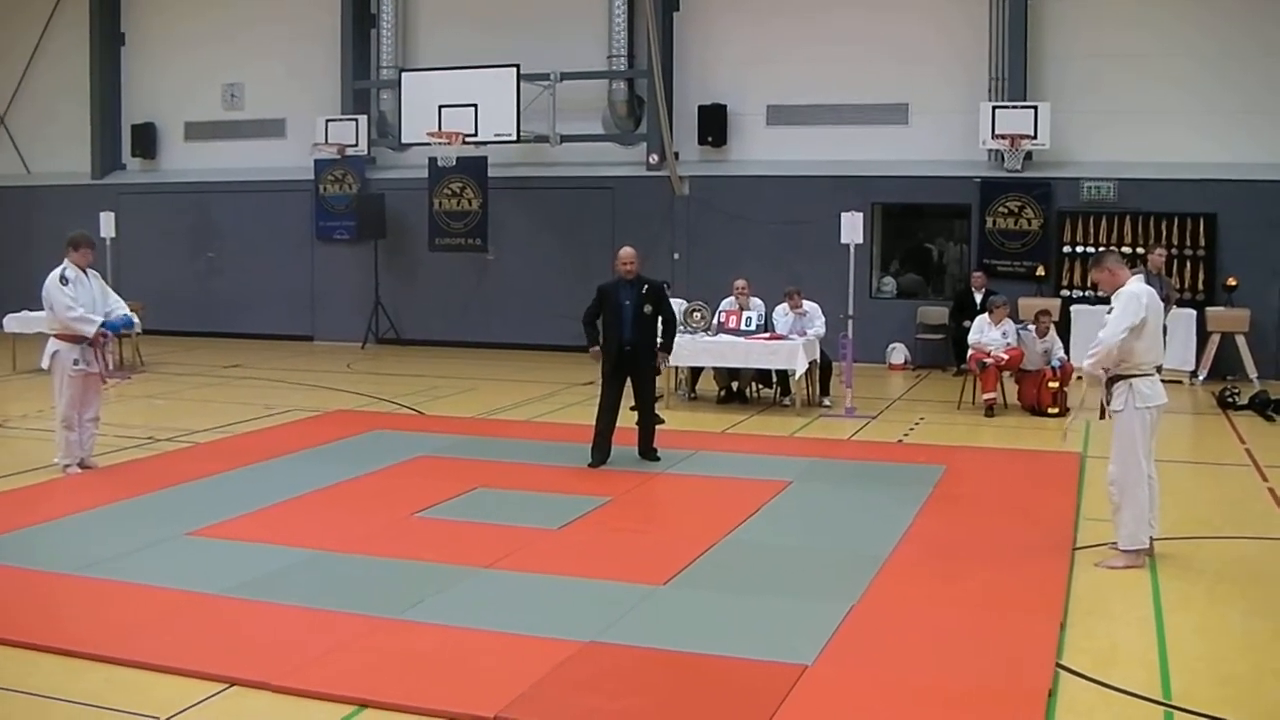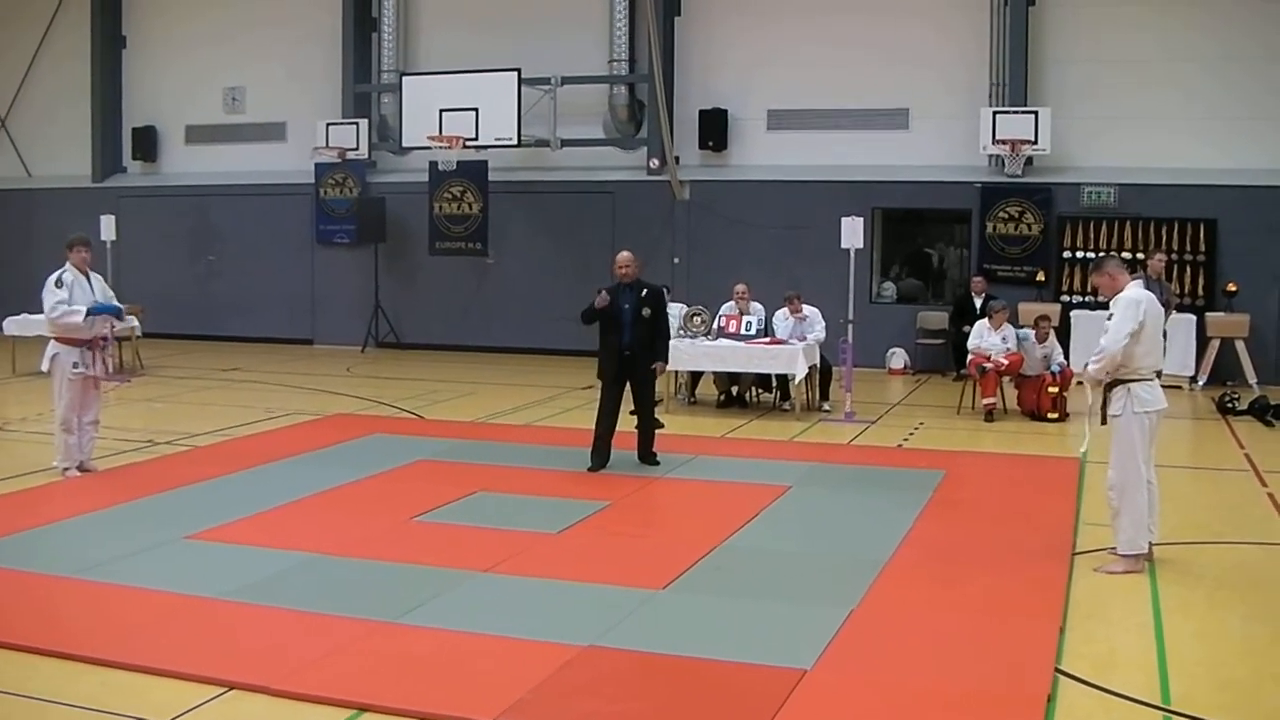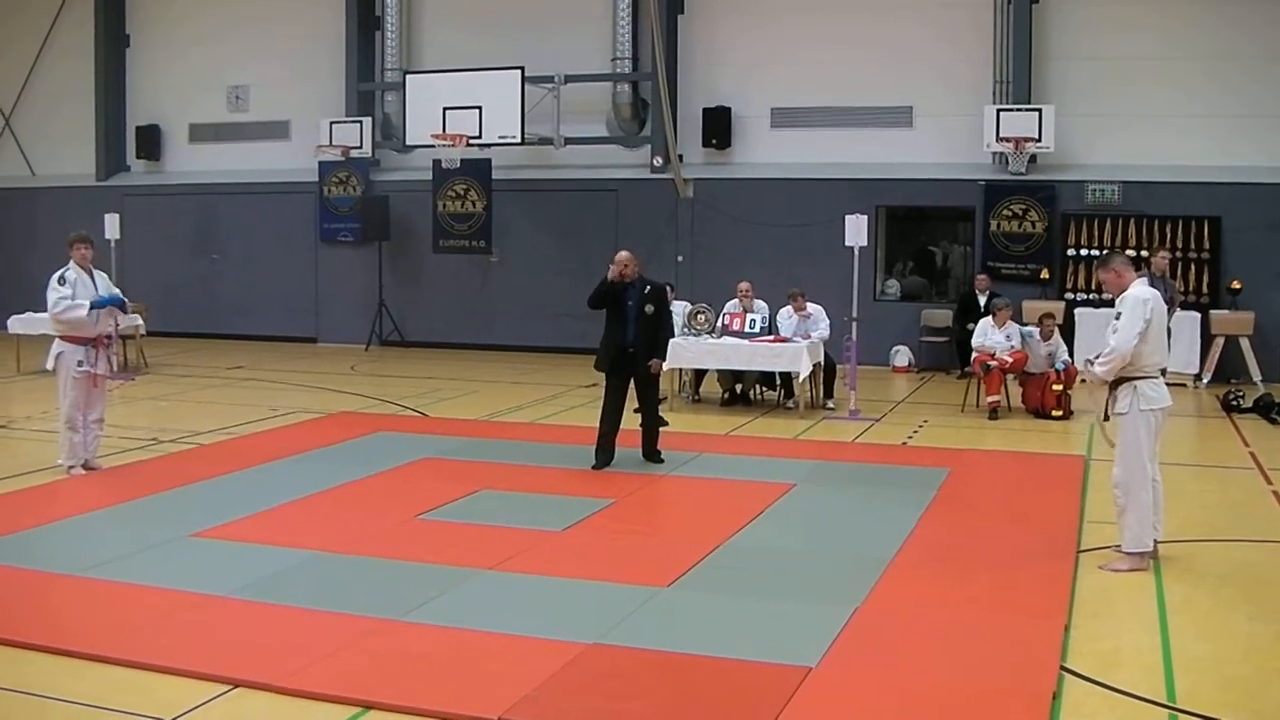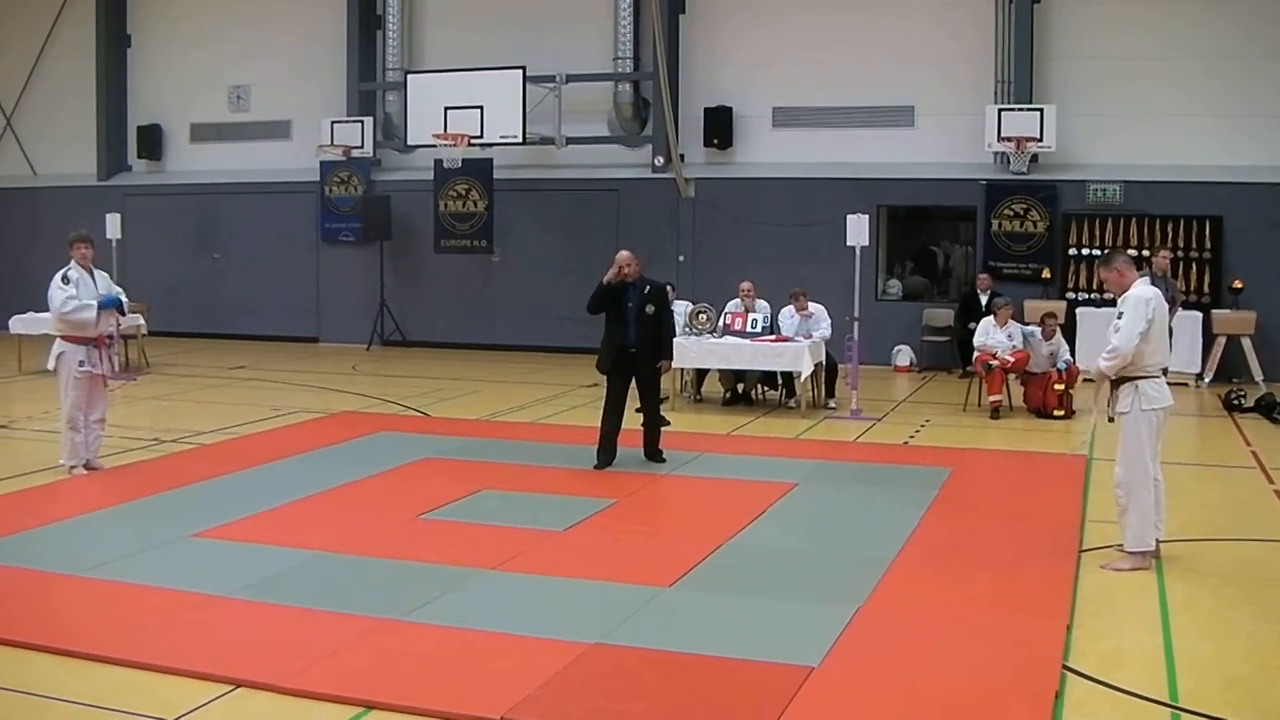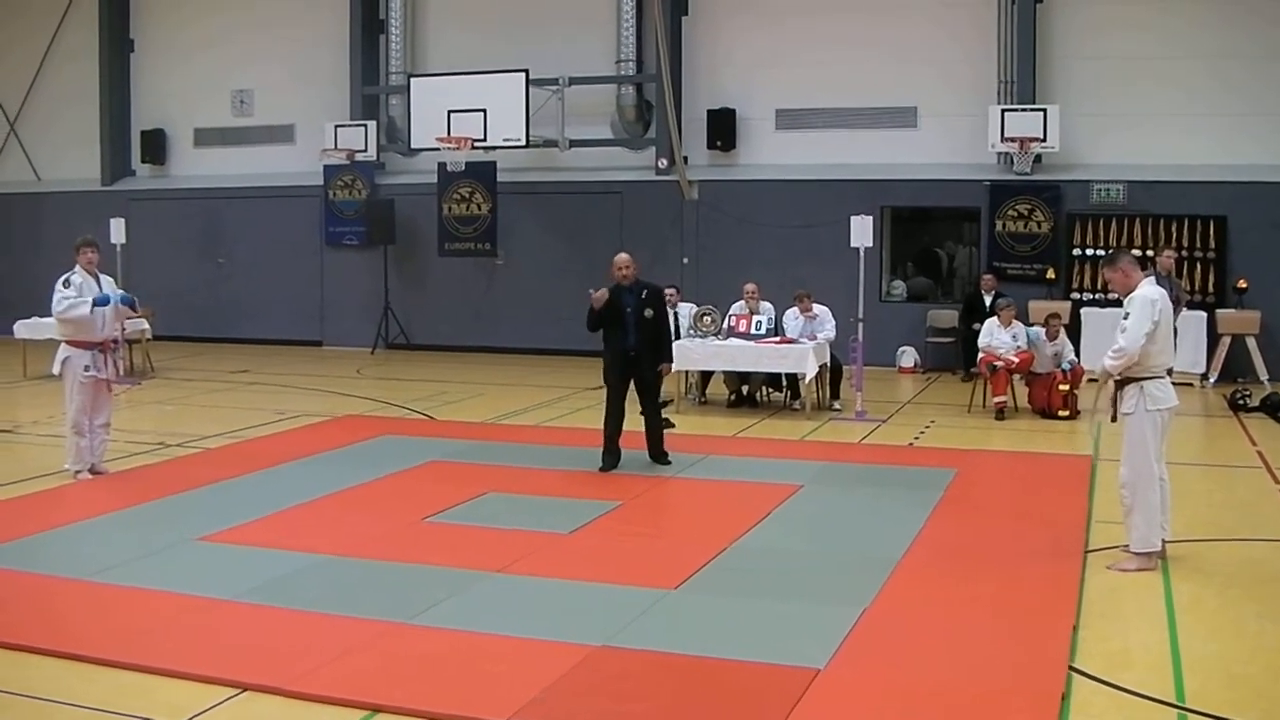
dt=0.3s
person 1, frame 1
left shoulder: (1130, 295)
right shoulder: (1146, 293)
left elbow: (1109, 340)
left wrist: (1091, 367)
right wrist: (1111, 365)
left hip: (1133, 392)
right hip: (1143, 386)
left knee: (1126, 470)
right knee: (1141, 466)
left ankle: (1132, 549)
right ankle: (1142, 537)
person 1, frame 2
left shoulder: (1129, 300)
right shoulder: (1147, 299)
left elbow: (1111, 347)
left wrist: (1093, 373)
right wrist: (1108, 369)
left hip: (1132, 396)
right hip: (1144, 391)
left knee: (1126, 475)
right knee: (1140, 471)
left ankle: (1131, 554)
right ankle: (1141, 542)
person 1, frame 3
left shoulder: (1134, 299)
right shoulder: (1150, 296)
left elbow: (1122, 347)
left wrist: (1099, 372)
right wrist: (1104, 363)
left hip: (1138, 394)
right hip: (1147, 389)
left knee: (1131, 473)
right knee: (1145, 469)
left ankle: (1137, 552)
right ankle: (1146, 540)
person 1, frame 4
left shoulder: (1137, 298)
right shoulder: (1151, 295)
left elbow: (1123, 347)
left wrist: (1103, 366)
right wrist: (1112, 366)
left hip: (1139, 394)
right hip: (1148, 389)
left knee: (1132, 472)
right knee: (1147, 469)
left ankle: (1138, 551)
right ankle: (1148, 539)
person 1, frame 5
left shoulder: (1142, 298)
right shoulder: (1156, 294)
left elbow: (1129, 346)
left wrist: (1108, 366)
right wrist: (1117, 366)
left hip: (1144, 394)
right hip: (1152, 389)
left knee: (1138, 472)
right knee: (1152, 469)
left ankle: (1144, 552)
right ankle: (1154, 539)
person 2, frame 1
left shoulder: (93, 277)
right shoulder: (59, 277)
left elbow: (110, 300)
right elbow: (69, 313)
left wrist: (123, 316)
right wrist: (104, 323)
left hip: (90, 349)
right hip: (67, 349)
left knee: (90, 407)
right knee: (68, 408)
left ankle: (84, 455)
right ankle: (68, 459)
person 2, frame 2
left shoulder: (96, 280)
right shoulder: (59, 280)
left elbow: (110, 304)
right elbow: (54, 312)
left wrist: (114, 311)
right wrist: (87, 311)
left hip: (91, 352)
right hip: (66, 352)
left knee: (90, 410)
right knee: (67, 411)
left ankle: (83, 458)
right ankle: (67, 462)
person 2, frame 3
left shoulder: (101, 278)
right shoulder: (63, 277)
left elbow: (119, 301)
right elbow: (56, 309)
left wrist: (117, 302)
right wrist: (91, 305)
left hip: (96, 350)
right hip: (72, 350)
left knee: (95, 408)
right knee: (73, 409)
left ankle: (89, 456)
right ankle: (72, 460)
person 2, frame 4
left shoulder: (102, 277)
right shoulder: (64, 277)
left elbow: (121, 300)
right elbow: (63, 308)
left wrist: (116, 303)
right wrist: (98, 305)
left hip: (97, 350)
right hip: (73, 350)
left knee: (97, 408)
right knee: (74, 409)
left ankle: (90, 456)
right ankle: (74, 460)
person 2, frame 5
left shoulder: (106, 282)
right shoulder: (69, 281)
left elbow: (121, 309)
right elbow: (60, 309)
left wrist: (129, 303)
right wrist: (93, 303)
left hip: (102, 354)
right hip: (77, 355)
left knee: (101, 413)
right knee: (78, 413)
left ankle: (95, 460)
right ankle: (79, 465)
person 3, frame 1
left shoulder: (654, 289)
right shoulder: (605, 290)
left elbow: (669, 320)
right elbow: (589, 317)
left wrist: (665, 349)
right wrist: (594, 343)
left hip: (643, 356)
right hip: (614, 356)
left knee: (646, 405)
right knee: (607, 406)
left ankle: (647, 449)
right ankle: (600, 452)
person 3, frame 2
left shoulder: (653, 293)
right shoulder: (606, 294)
left elbow: (662, 328)
right elbow: (586, 318)
left wrist: (662, 358)
right wrist: (596, 306)
left hip: (643, 360)
right hip: (613, 360)
left knee: (645, 410)
right knee: (607, 410)
left ankle: (646, 453)
right ankle: (600, 456)
person 3, frame 3
left shoulder: (656, 290)
right shoulder: (613, 289)
left elbow: (665, 326)
right elbow: (593, 303)
left wrist: (659, 356)
right wrist: (609, 279)
left hip: (646, 357)
right hip: (617, 357)
left knee: (649, 407)
right knee: (611, 408)
left ankle: (650, 451)
right ankle: (604, 454)
person 3, frame 4
left shoulder: (656, 289)
right shoulder: (612, 290)
left elbow: (666, 325)
right elbow: (592, 309)
left wrist: (667, 356)
right wrist: (605, 282)
left hip: (648, 357)
right hip: (618, 357)
left knee: (651, 407)
right knee: (613, 408)
left ankle: (652, 450)
right ankle: (606, 454)
person 3, frame 5
left shoulder: (653, 292)
right shoulder: (607, 296)
left elbow: (663, 328)
right elbow: (593, 326)
left wrist: (666, 358)
right wrist: (595, 308)
left hip: (647, 359)
right hip: (617, 361)
left knee: (651, 408)
right knee: (614, 409)
left ankle: (657, 452)
right ankle: (611, 456)
